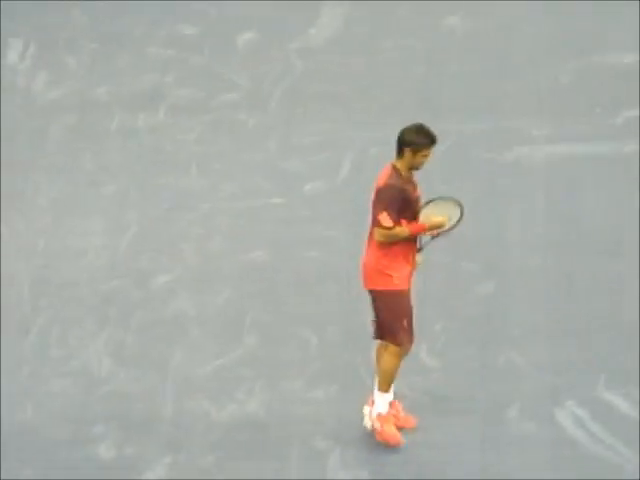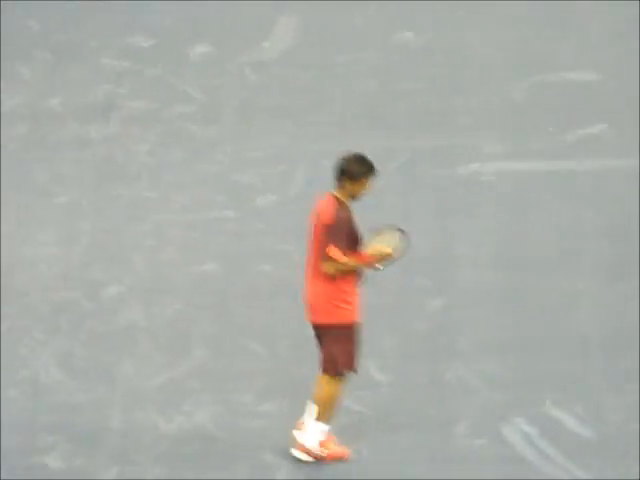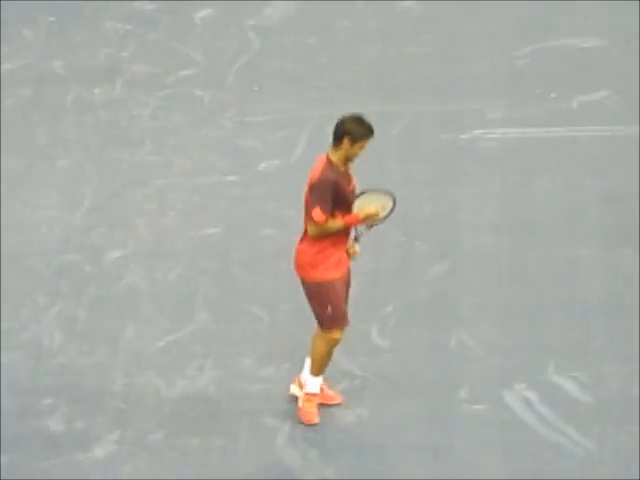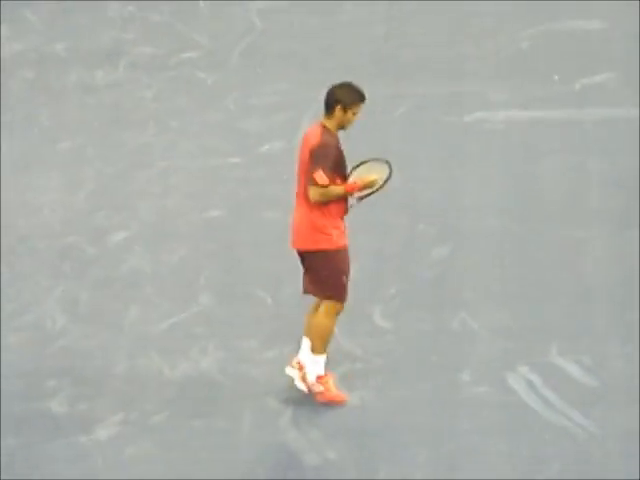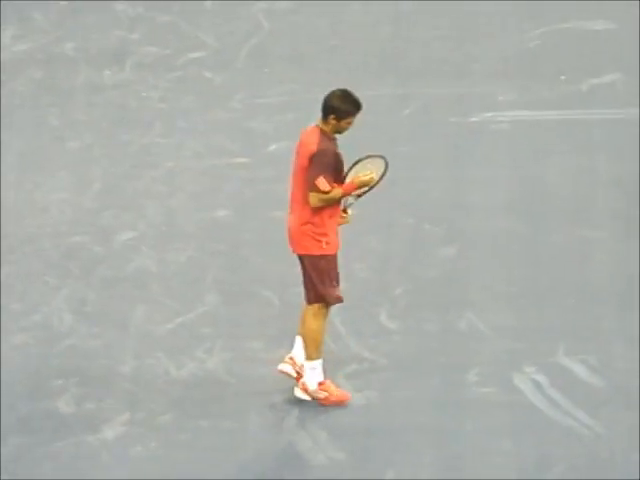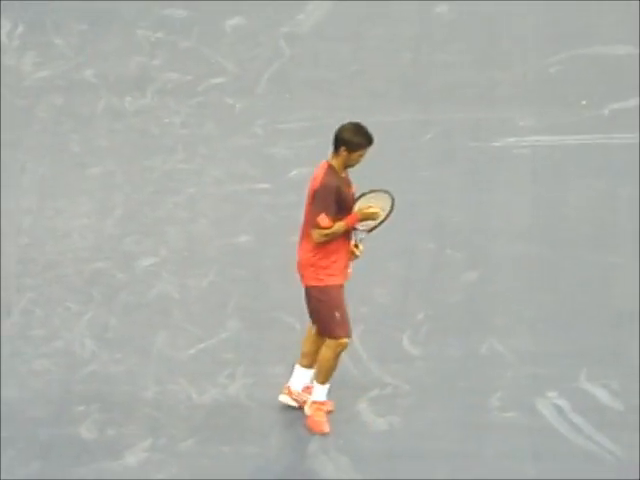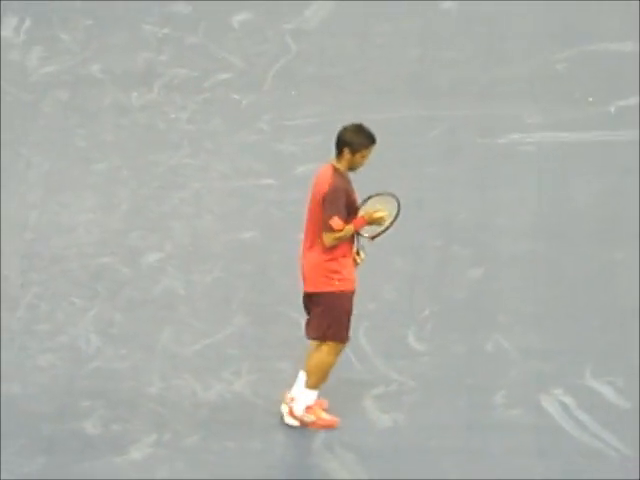
dt=0.3s
person 1, frame 1
left shoulder: (406, 178)
right shoulder: (391, 186)
right elbow: (381, 235)
left wrist: (411, 251)
right wrist: (423, 228)
left hip: (397, 273)
right hip: (386, 276)
left knee: (392, 342)
right knee: (397, 344)
left ankle: (383, 403)
right ankle: (381, 411)
person 1, frame 2
left shoulder: (328, 205)
right shoulder: (339, 217)
right elbow: (331, 267)
left wrist: (359, 262)
right wrist: (368, 260)
left hip: (324, 303)
right hip: (335, 307)
left knee: (334, 369)
right knee: (336, 375)
left ankle: (310, 424)
right ankle: (313, 441)
person 1, frame 3
left shoulder: (341, 168)
right shoulder: (326, 178)
right elbow: (315, 229)
left wrist: (347, 242)
right wrist: (356, 220)
left hip: (334, 260)
right hip: (319, 265)
left knee: (331, 327)
right knee: (333, 333)
left ankle: (307, 381)
right ankle: (310, 390)
person 1, frame 4
left shoulder: (316, 134)
right shoulder: (326, 144)
right elbow: (316, 194)
left wrist: (339, 204)
right wrist: (353, 187)
left hip: (309, 233)
right hip: (323, 236)
left knee: (323, 300)
right knee: (332, 303)
left ankle: (304, 363)
right ankle: (315, 375)
person 1, frame 5
left shoulder: (312, 136)
right shoulder: (324, 150)
right elbow: (317, 199)
left wrist: (337, 208)
right wrist: (353, 185)
left hip: (307, 233)
right hip: (315, 238)
left knee: (317, 301)
right knee: (320, 306)
left ankle: (296, 359)
right ankle: (314, 382)
person 1, frame 6
left shoulder: (337, 174)
right shoulder: (328, 184)
right elbow: (319, 234)
left wrist: (349, 242)
right wrist: (357, 218)
left hip: (328, 266)
right hip: (322, 272)
left knee: (321, 331)
right knee: (339, 339)
left ankle: (296, 388)
right ankle: (316, 400)
person 1, frame 7
left shoulder: (330, 175)
right shoulder: (337, 186)
right elbow: (331, 238)
left wrist: (350, 251)
right wrist: (364, 221)
left hip: (318, 272)
right hip: (331, 277)
left knee: (325, 337)
right knee: (333, 343)
left ankle: (298, 394)
right ankle: (301, 407)
